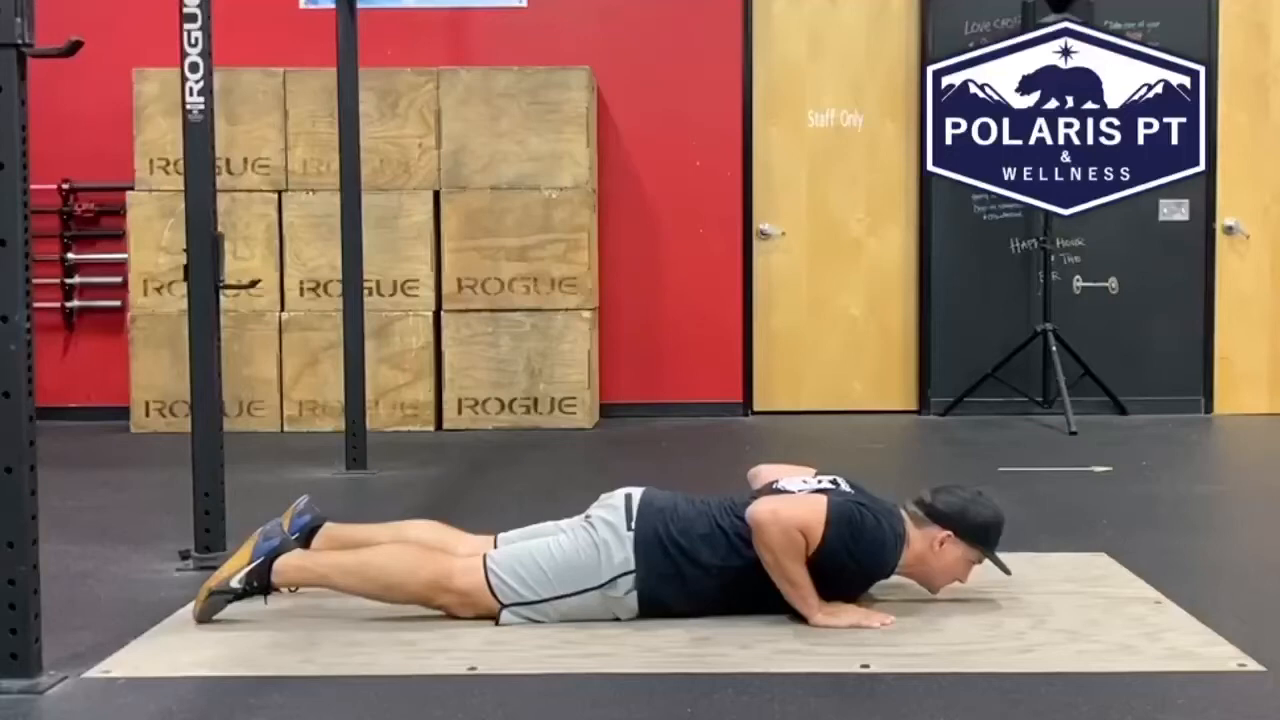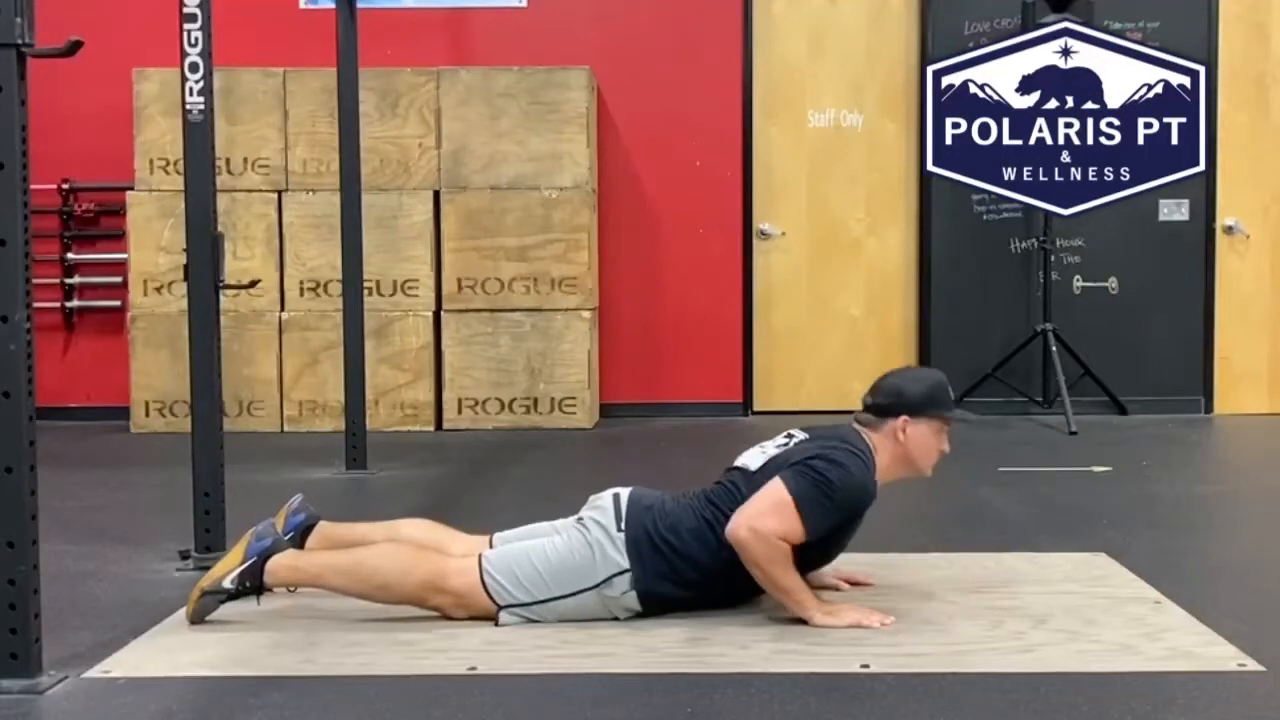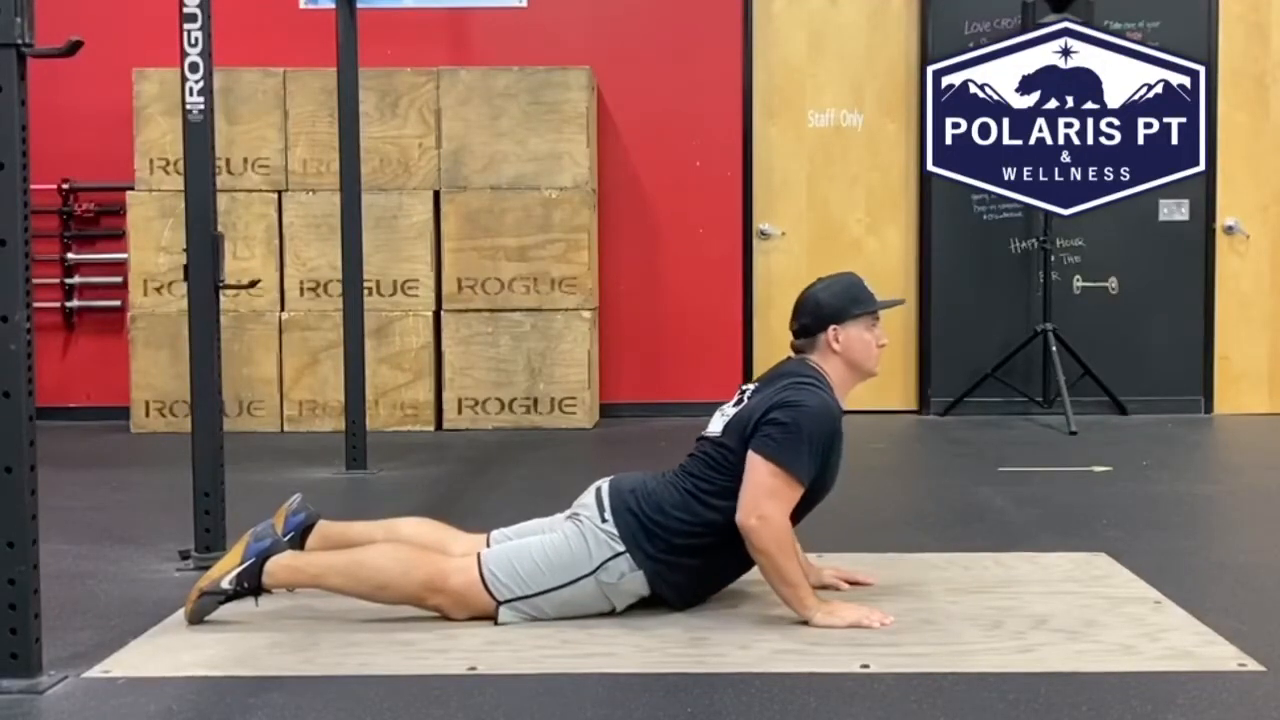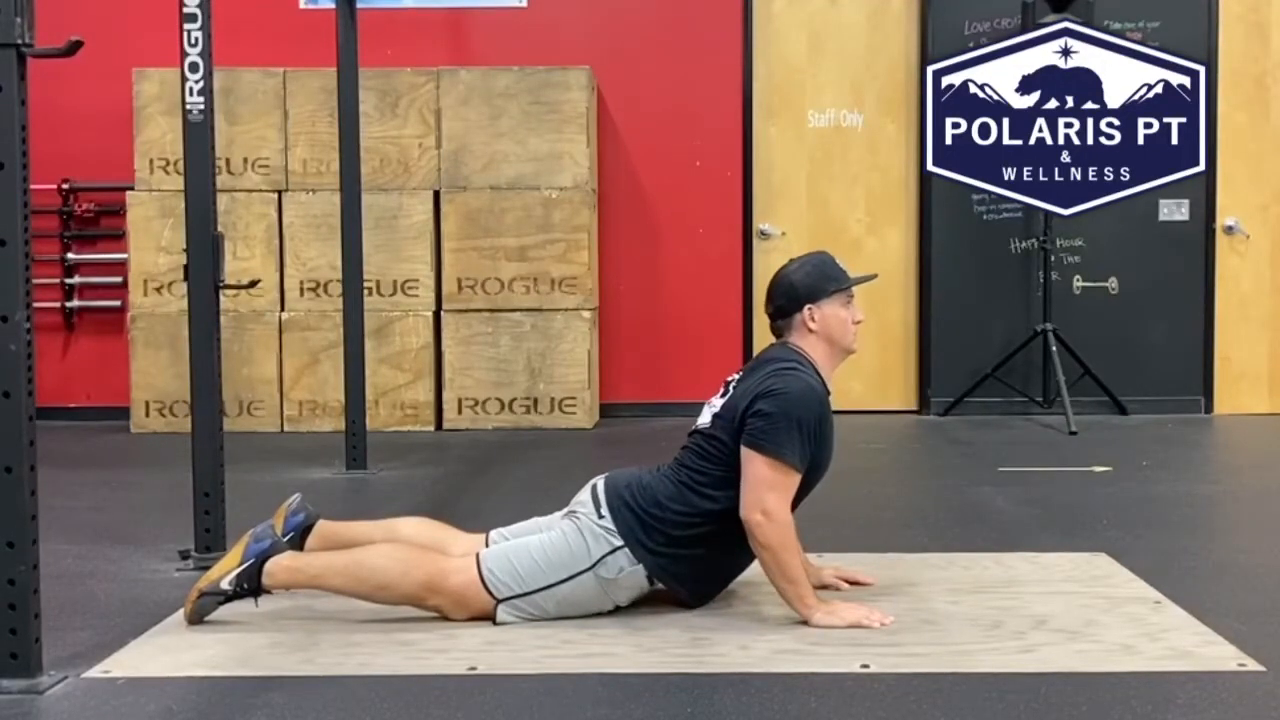
dt=1s
person 1, frame 1
left shoulder: (861, 511)
right shoulder: (873, 539)
left elbow: (765, 473)
right elbow: (768, 516)
right wrist: (816, 605)
left hip: (639, 526)
right hip: (631, 560)
left knee: (468, 549)
right knee: (458, 586)
left ankle: (312, 531)
right ankle: (277, 565)
person 1, frame 2
left shoulder: (828, 442)
right shoulder: (849, 474)
right elbow: (747, 531)
left wrist: (807, 567)
right wrist: (813, 606)
left hip: (628, 526)
right hip: (623, 564)
left knee: (462, 546)
right knee: (449, 583)
left ankle: (305, 532)
right ankle: (273, 565)
person 1, frame 3
left shoulder: (789, 387)
right shoulder: (809, 409)
left elbow: (758, 507)
right elbow: (756, 519)
left wrist: (805, 568)
right wrist: (812, 607)
left hip: (626, 518)
right hip: (625, 549)
left knee: (461, 547)
right knee: (451, 585)
left ankle: (305, 533)
right ankle: (268, 568)
person 1, frame 4
left shoulder: (777, 373)
right shoulder: (794, 392)
left elbow: (762, 502)
right elbow: (761, 513)
left wrist: (805, 568)
right wrist: (813, 607)
left hip: (626, 516)
right hip: (626, 542)
left knee: (463, 548)
right knee: (454, 587)
left ankle: (308, 530)
right ankle: (269, 567)
